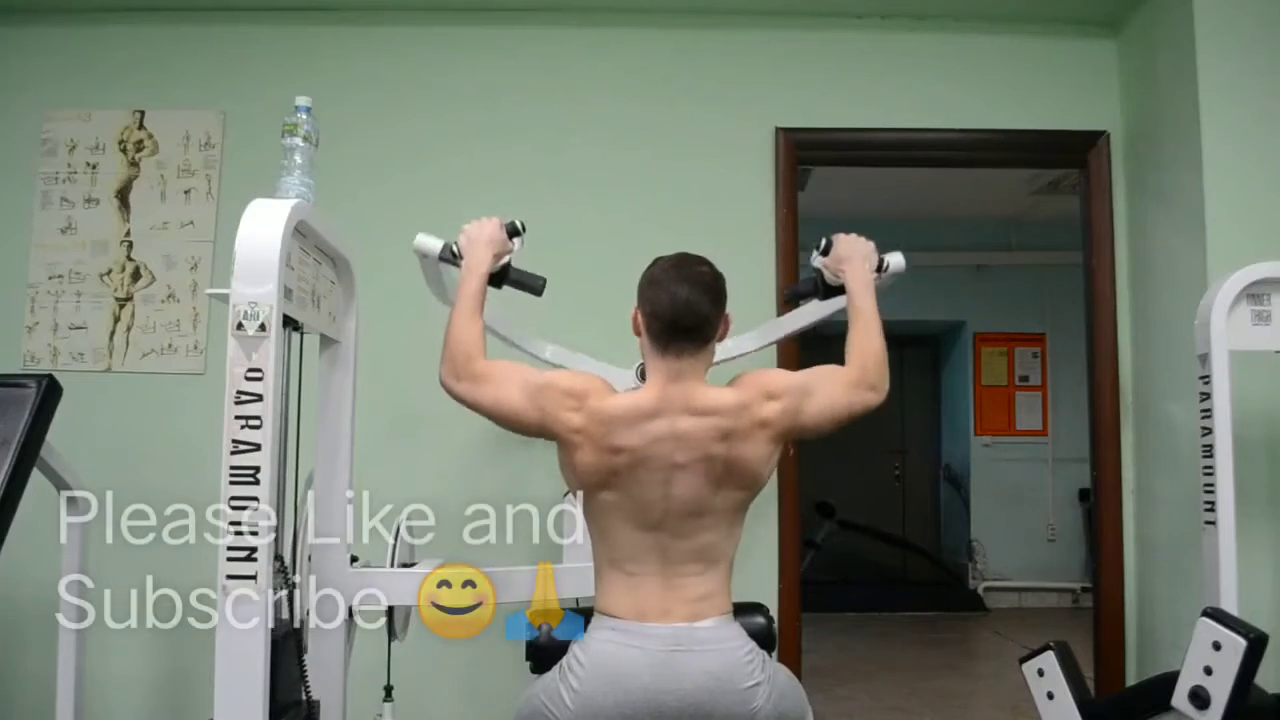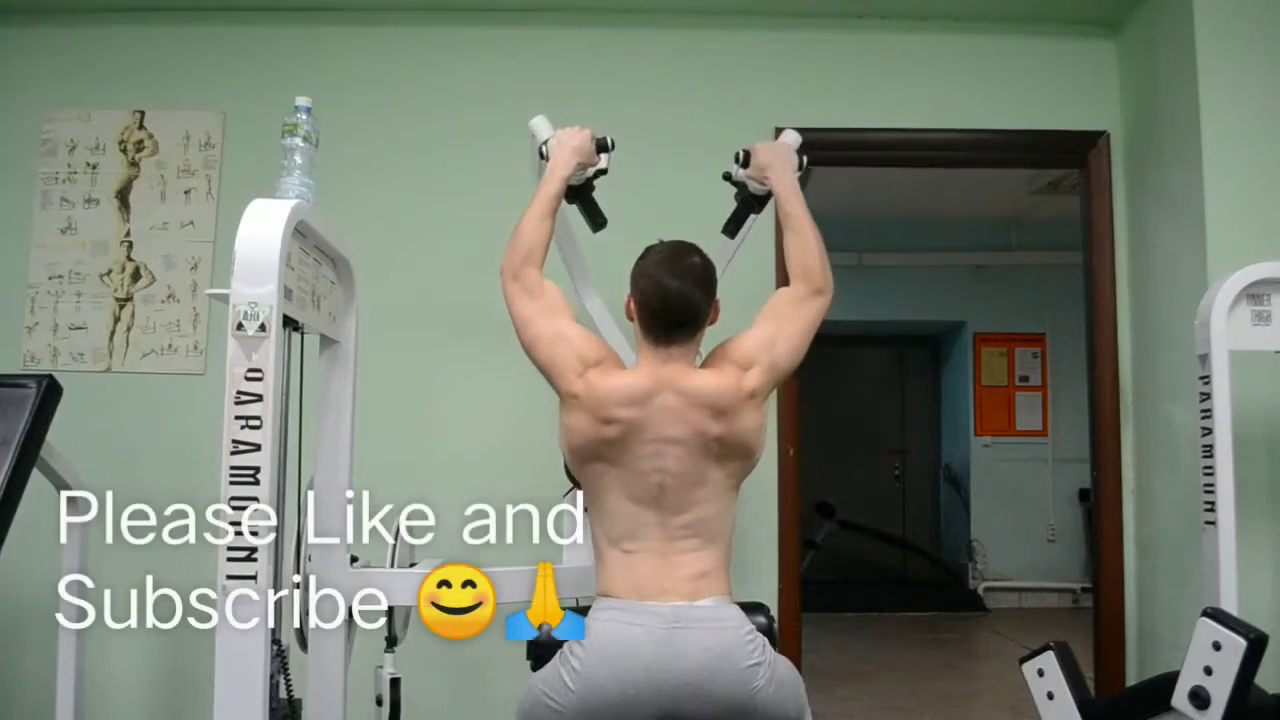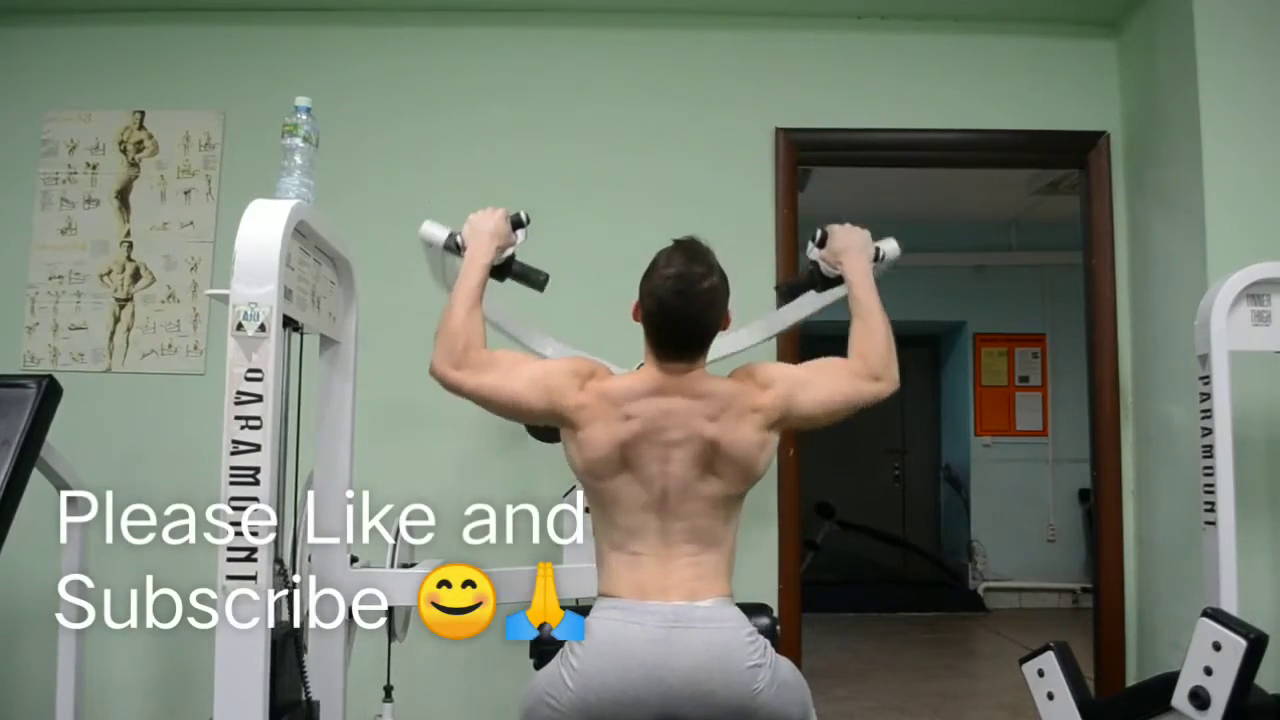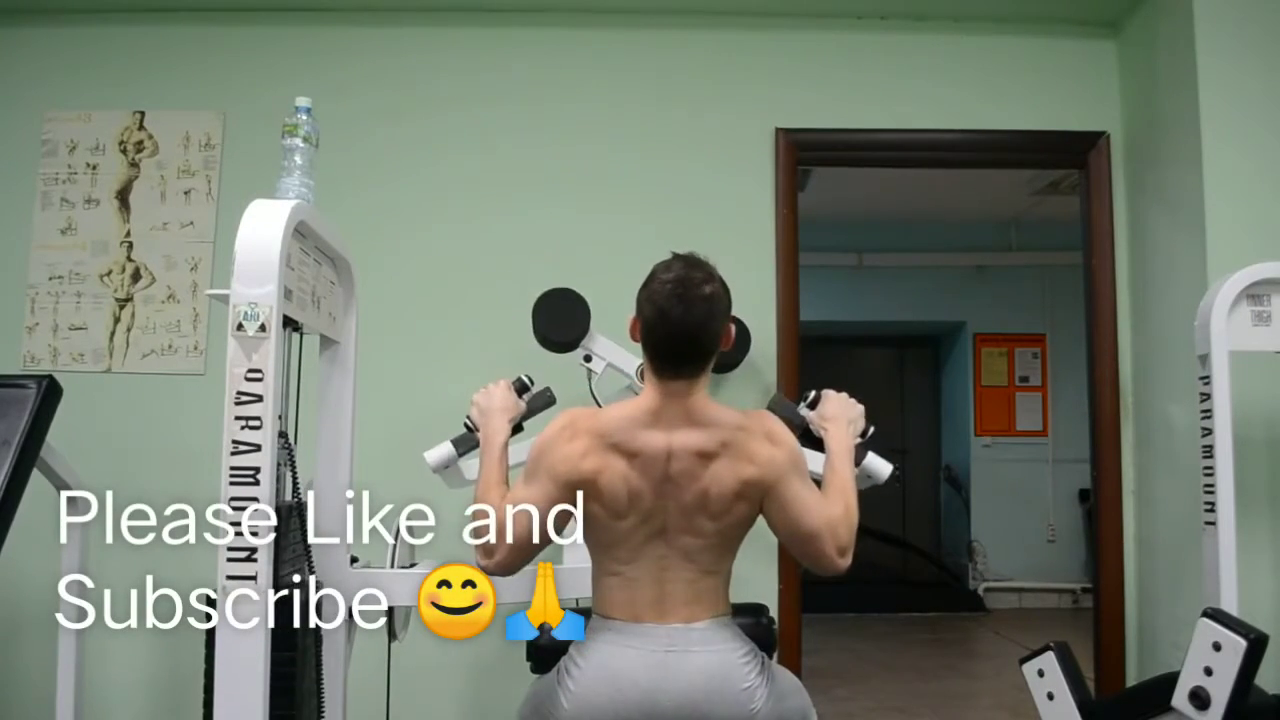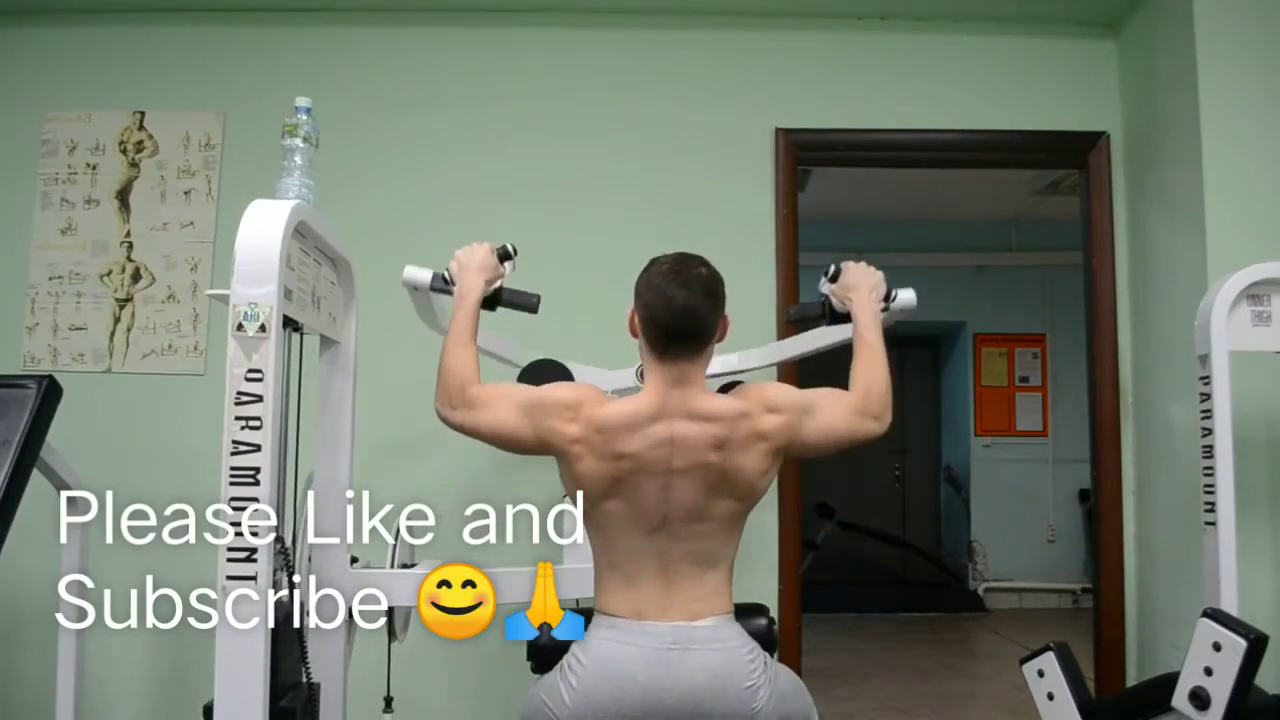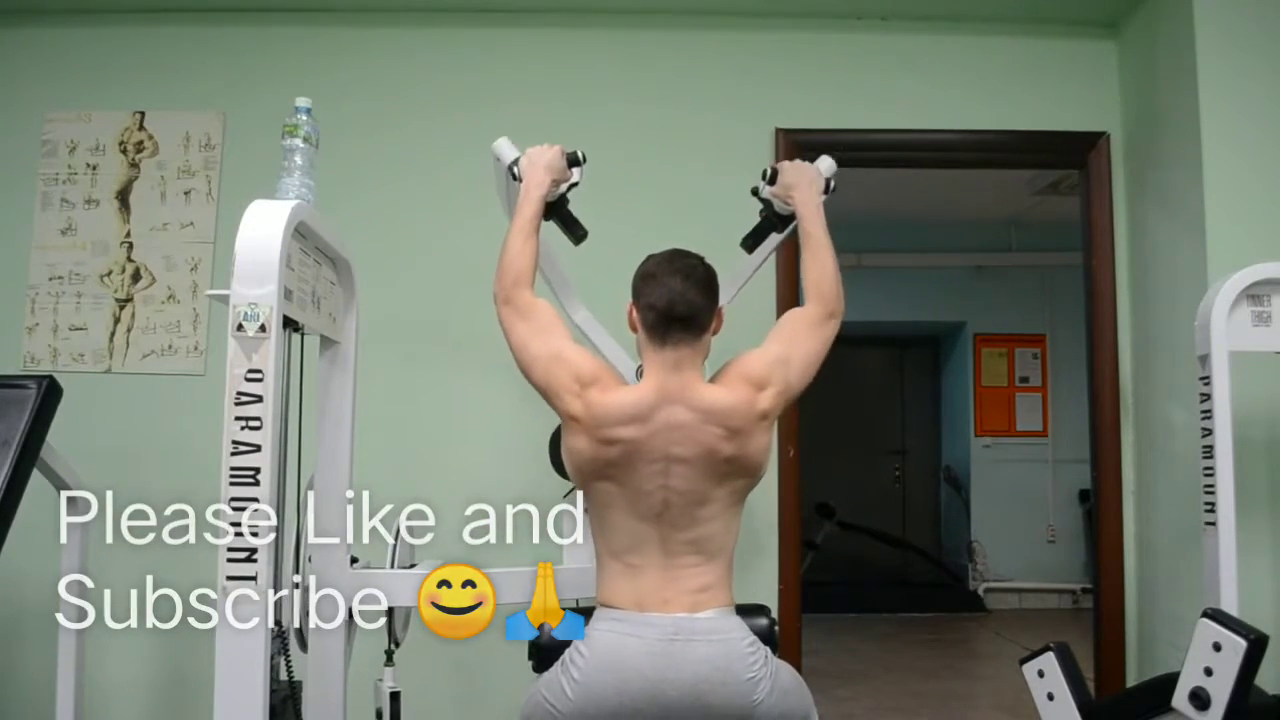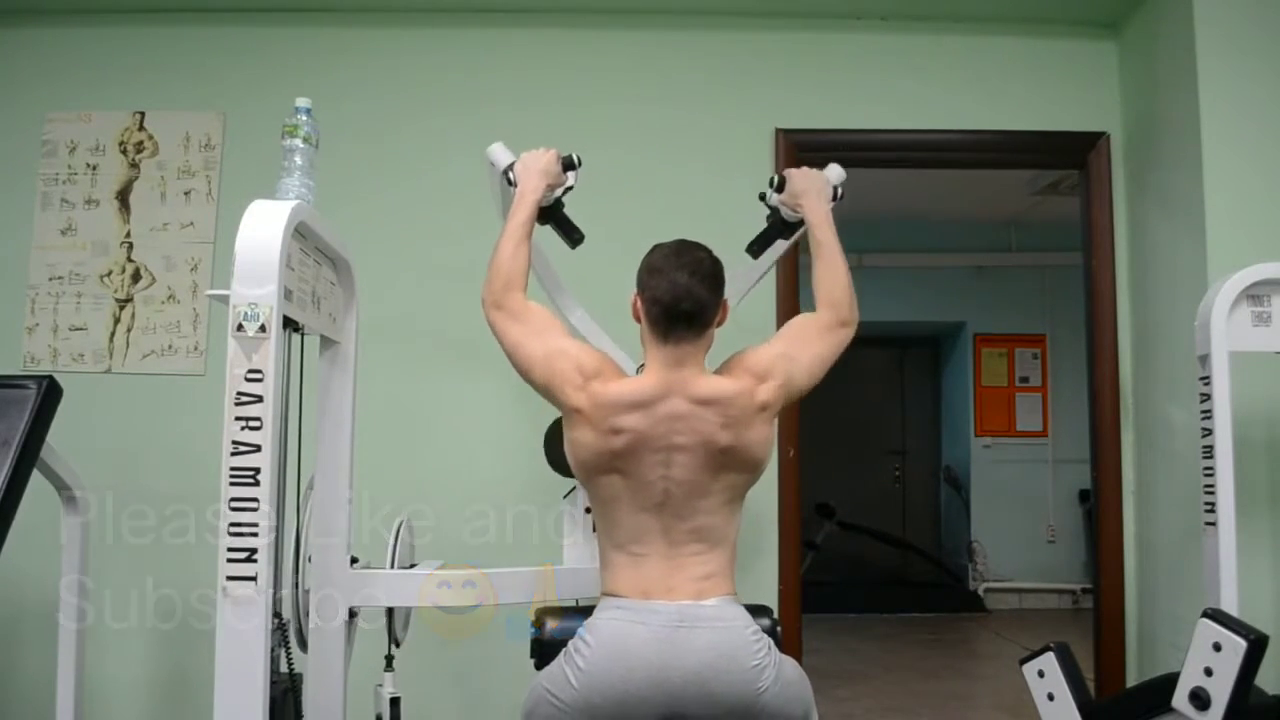
dt=0.7s
person 1, frame 1
left shoulder: (582, 414)
right shoulder: (759, 413)
left elbow: (461, 374)
right elbow: (869, 383)
left wrist: (477, 262)
right wrist: (857, 276)
left hip: (609, 666)
right hip: (723, 666)
person 1, frame 2
left shoulder: (588, 388)
right shoulder: (740, 388)
left elbow: (520, 275)
right elbow: (813, 287)
left wrist: (560, 168)
right wrist: (782, 179)
left hip: (610, 649)
right hip: (722, 646)
person 1, frame 3
left shoulder: (583, 398)
right shoulder: (759, 401)
left elbow: (457, 366)
right elbow: (877, 377)
left wrist: (478, 255)
right wrist: (857, 267)
left hip: (609, 651)
right hip: (723, 650)
person 1, frame 4
left shoulder: (576, 439)
right shoulder: (761, 443)
left elbow: (494, 555)
right elbow: (835, 555)
left wrist: (495, 432)
right wrist: (840, 438)
left hip: (605, 678)
right hip: (721, 679)
person 1, frame 5
left shoulder: (577, 423)
right shoulder: (761, 423)
left elbow: (456, 403)
right elbow: (871, 413)
left wrist: (470, 288)
right wrist: (863, 304)
left hip: (608, 668)
right hip: (723, 666)
person 1, frame 6
left shoulder: (587, 404)
right shoulder: (750, 405)
left elbow: (512, 296)
right elbow: (825, 309)
left wrist: (535, 187)
right wrist: (807, 202)
left hip: (610, 660)
right hip: (724, 659)
person 1, frame 7
left shoulder: (589, 395)
right shoulder: (754, 394)
left elbow: (502, 303)
right elbow: (840, 318)
left wrist: (529, 191)
right wrist: (817, 208)
left hip: (614, 649)
right hip: (727, 646)
